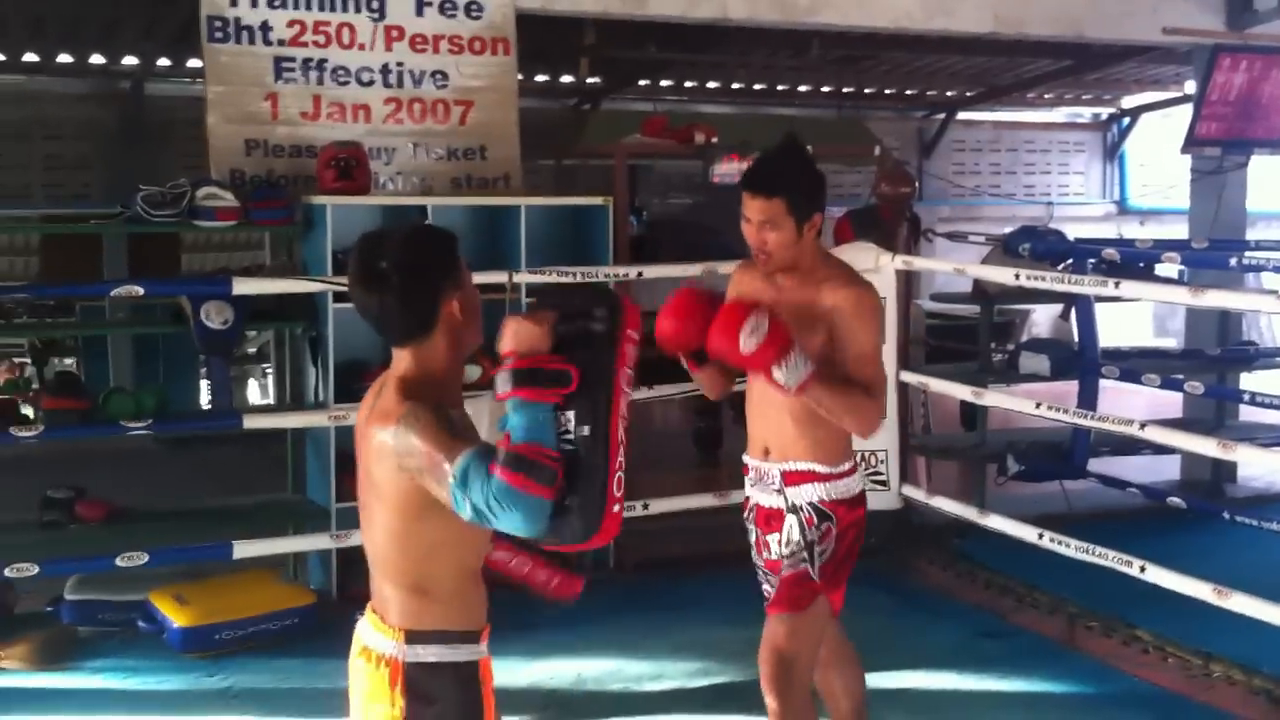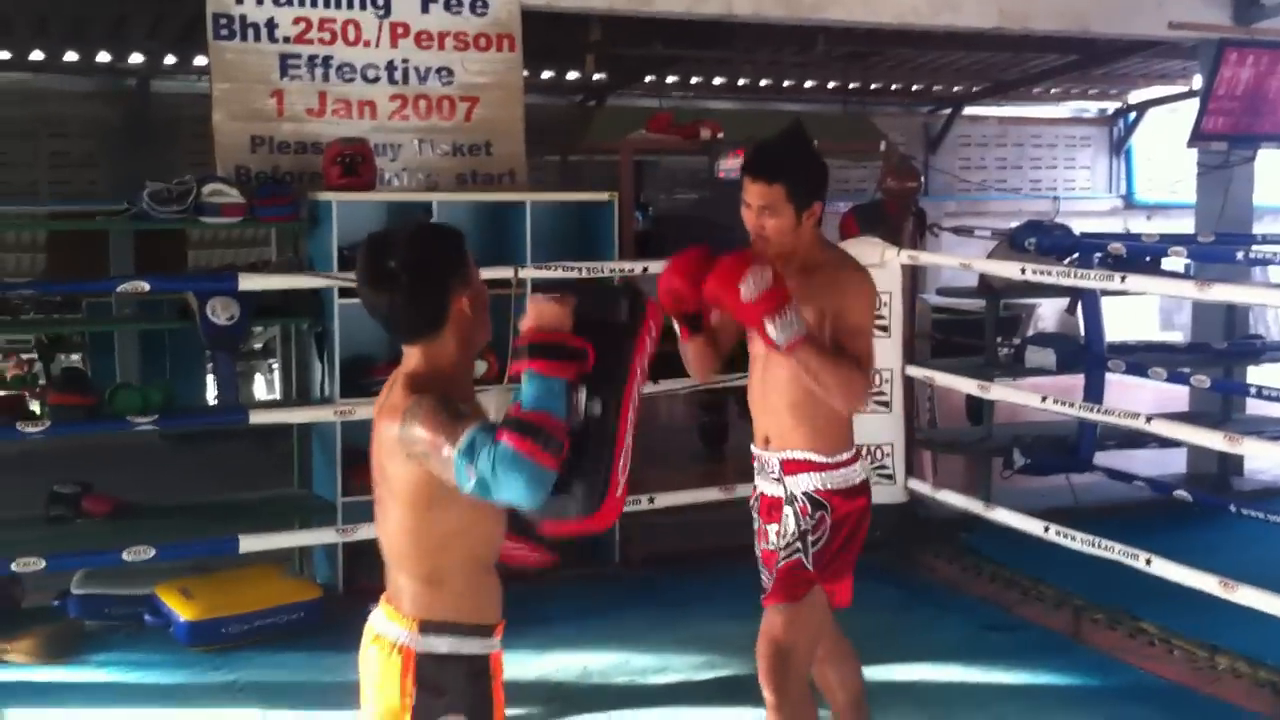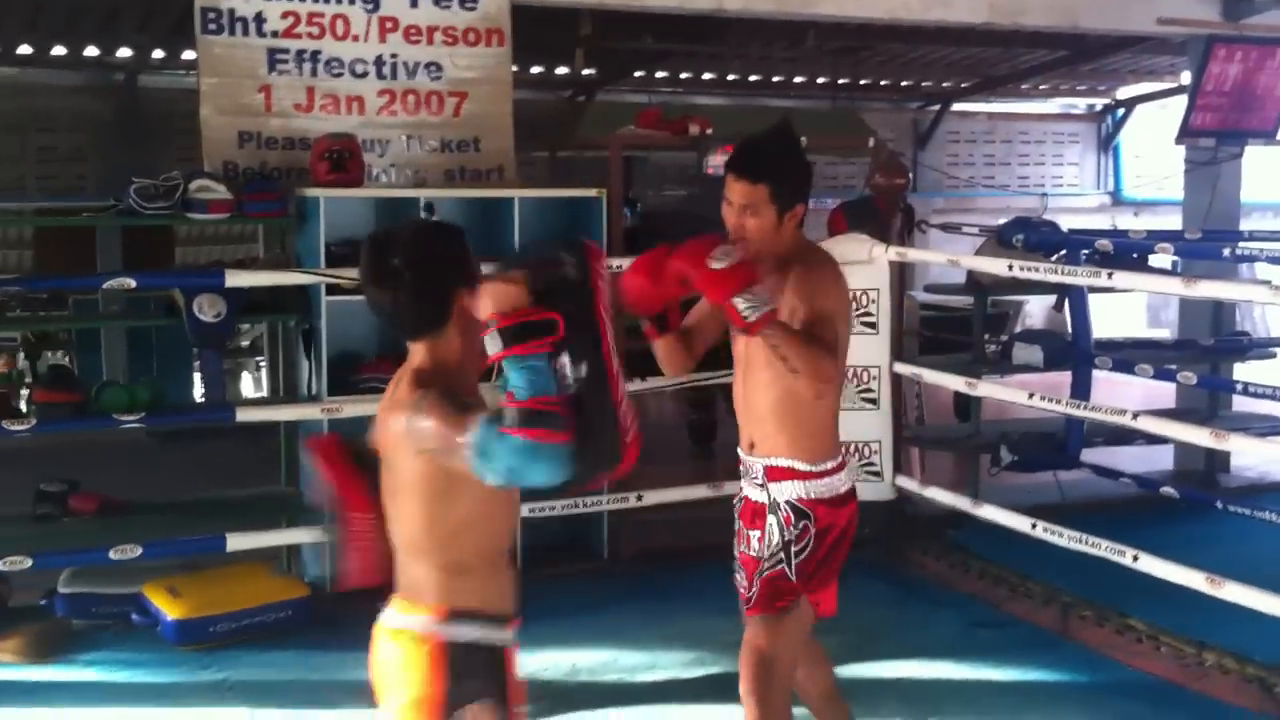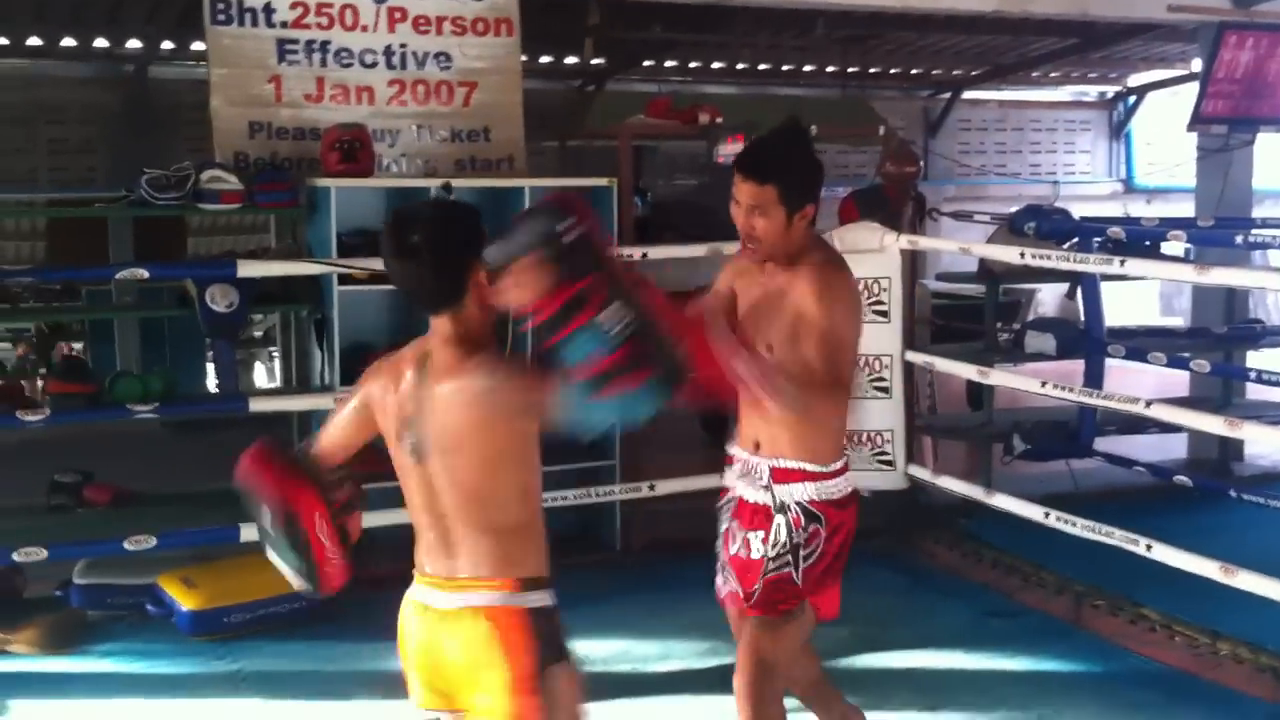
dt=0.1s
person 1, frame 1
left shoulder: (847, 296)
right shoulder: (751, 279)
left elbow: (867, 417)
right elbow: (716, 383)
left wrist: (781, 360)
right wrist: (690, 342)
left hip: (823, 499)
right hip: (767, 491)
left knee: (780, 671)
right knee: (819, 637)
person 1, frame 2
left shoulder: (843, 279)
right shoulder: (752, 265)
left elbow: (853, 395)
right elbow: (705, 366)
left wrist: (776, 317)
right wrist: (686, 311)
left hip: (823, 489)
right hip: (774, 481)
left knee: (779, 663)
right knee: (814, 632)
person 1, frame 3
left shoulder: (814, 275)
right shoulder: (738, 264)
left elbow: (825, 381)
right elbow: (679, 360)
left wrist: (748, 300)
right wrist: (653, 316)
left hip: (808, 496)
right hip: (758, 485)
right knee: (787, 643)
person 1, frame 4
left shoulder: (822, 284)
right shoulder: (749, 263)
left elbow: (827, 406)
left wrist: (748, 366)
left hip: (806, 499)
right hip: (748, 486)
right knee: (755, 638)
person 2, frame 1
left shoulder: (398, 395)
right shoulder: (411, 425)
right elbow: (523, 507)
right wrist: (531, 367)
left hip: (412, 656)
right hip: (427, 673)
person 2, frame 2
left shoulder: (420, 390)
right shoulder: (418, 416)
right elbow: (525, 478)
right wrist: (547, 344)
left hip: (423, 644)
right hip: (439, 662)
person 2, frame 3
left shoulder: (412, 388)
right shoulder: (422, 413)
right elbow: (540, 459)
right wrist: (518, 327)
left hip: (419, 633)
right hip: (449, 653)
person 2, frame 4
left shoulder: (389, 377)
right shoulder: (489, 376)
left elbow: (315, 462)
right elbow: (631, 394)
right wrist: (563, 291)
left hip: (430, 611)
right hip: (504, 622)
